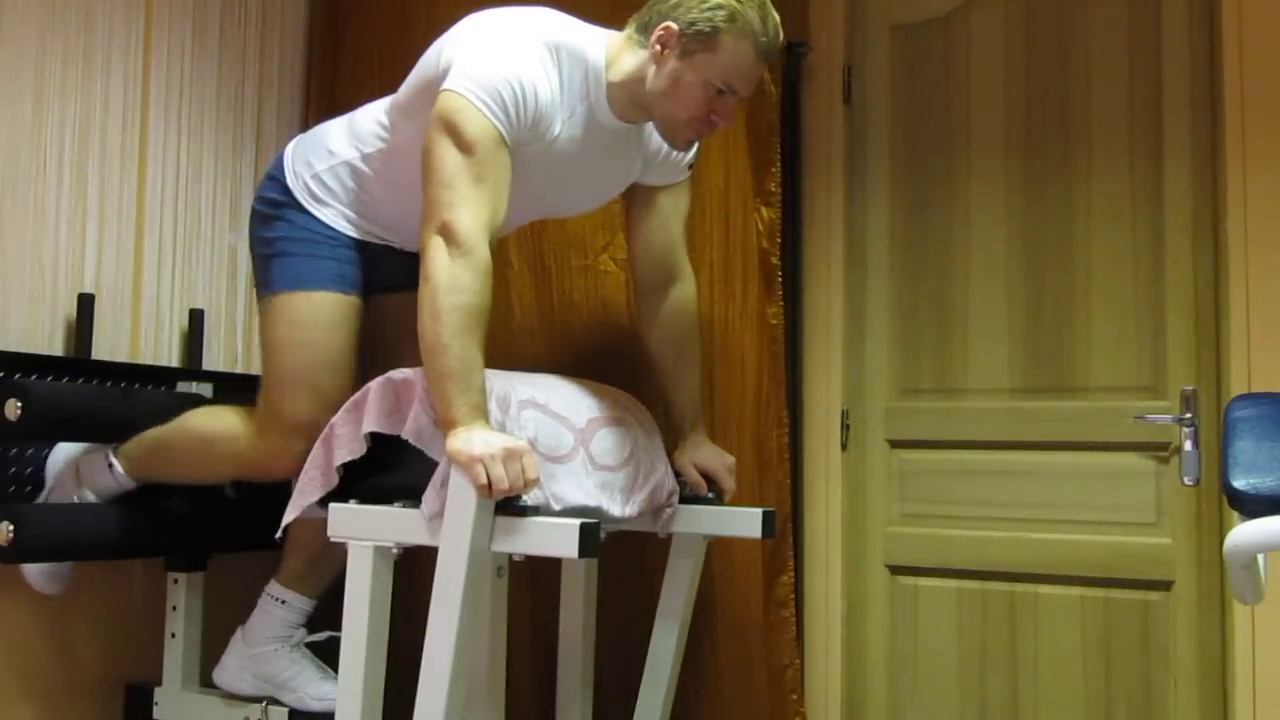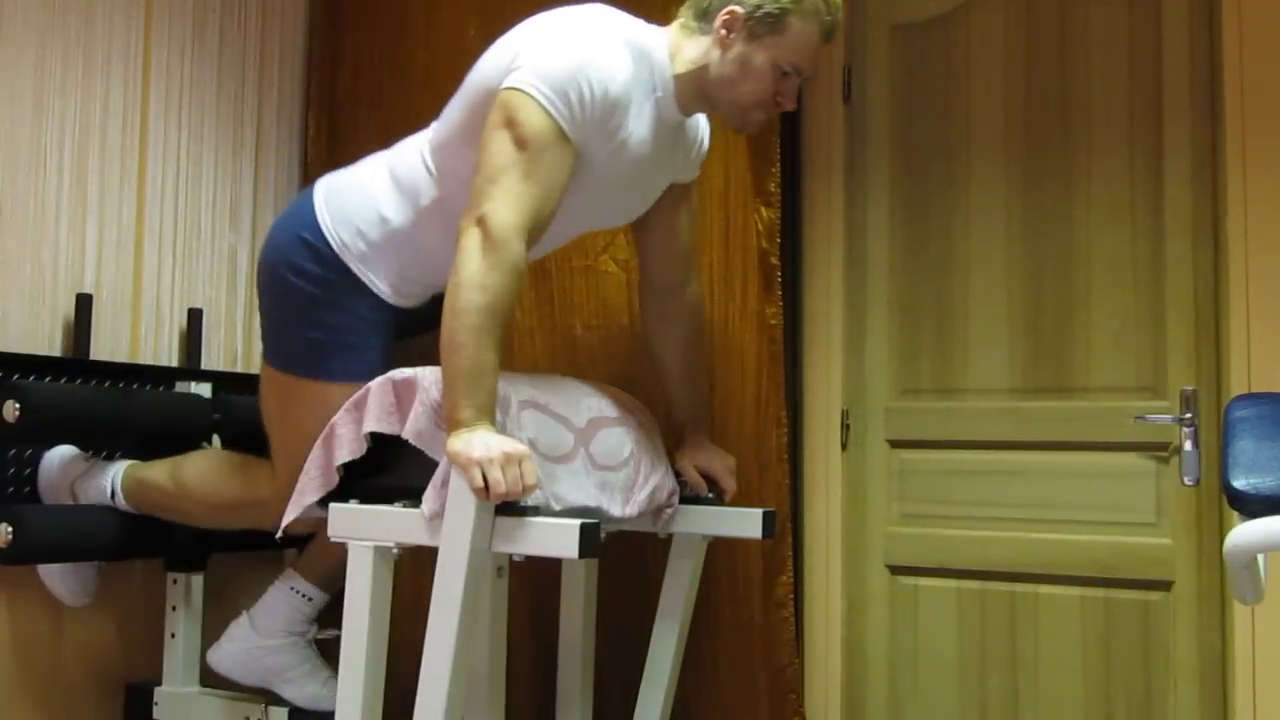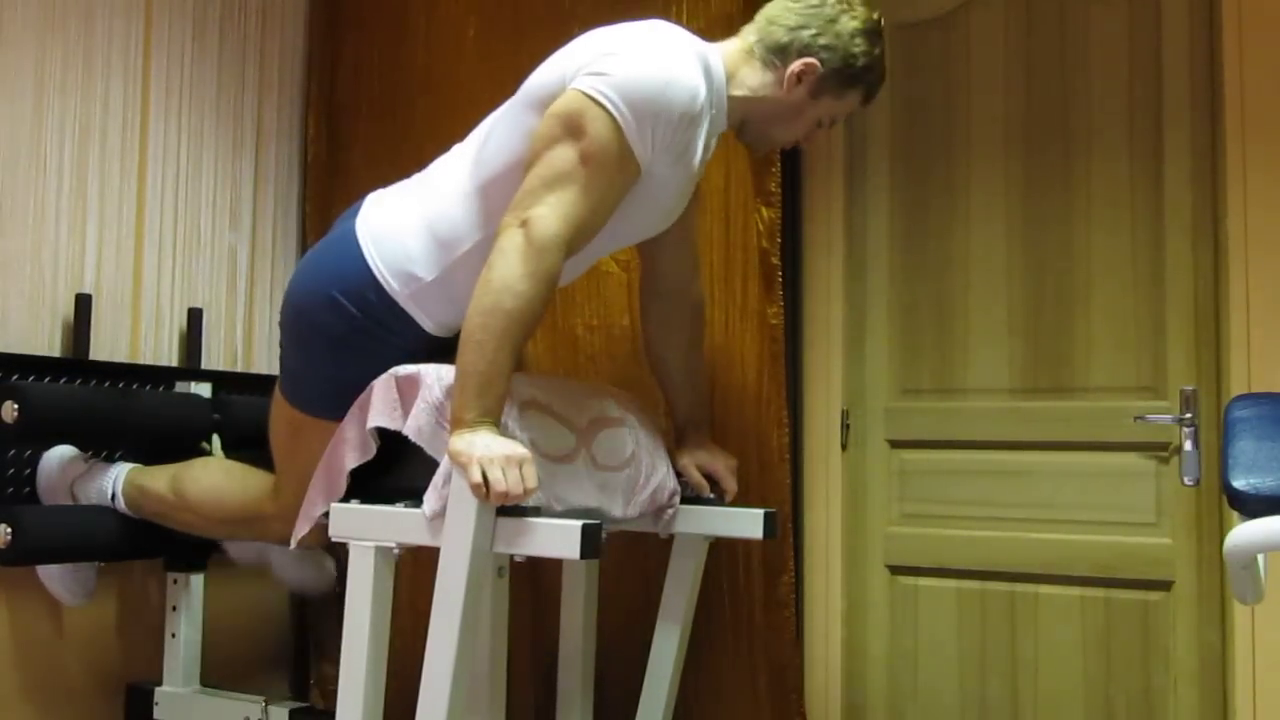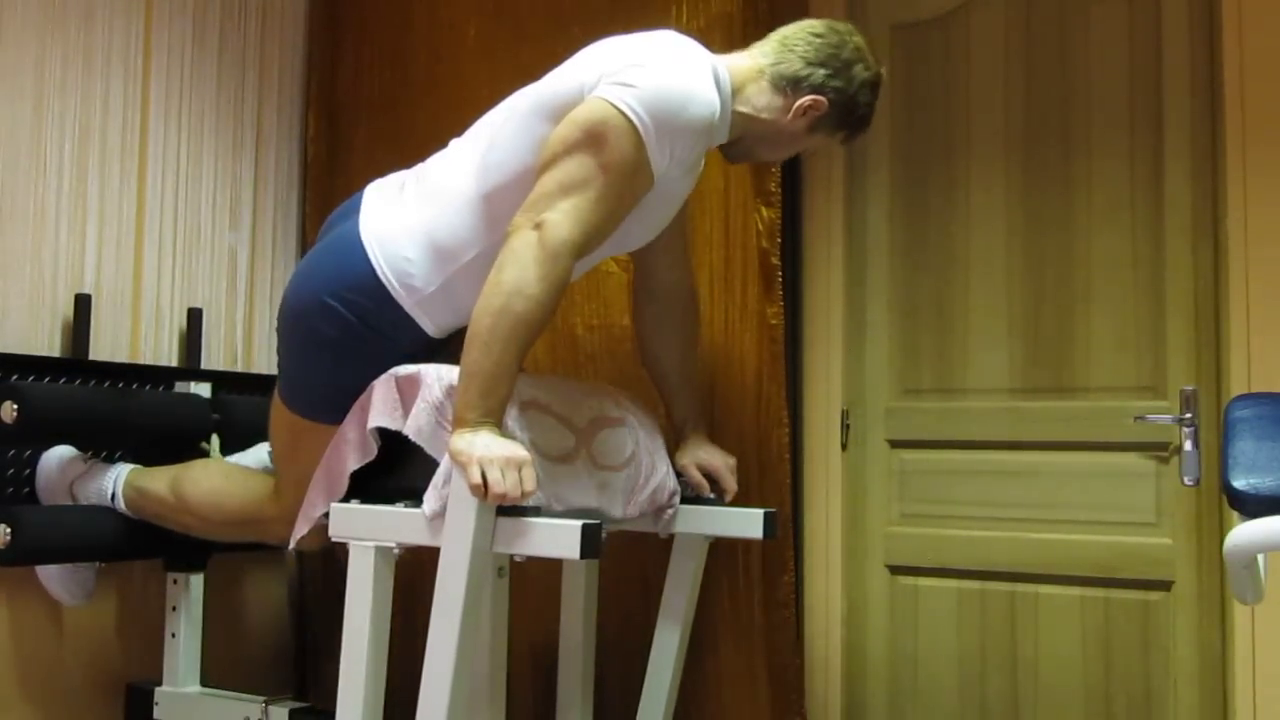
dt=0.5s
person 1, frame 1
left shoulder: (663, 138)
left elbow: (666, 286)
right elbow: (456, 241)
left wrist: (690, 433)
right wrist: (464, 423)
left hip: (408, 243)
right hip: (324, 203)
right knee: (292, 439)
left ankle: (266, 644)
right ankle: (89, 474)
person 1, frame 2
left shoulder: (685, 130)
left elbow: (671, 289)
right elbow: (494, 237)
left wrist: (692, 433)
right wrist: (469, 425)
left hip: (413, 281)
right hip: (338, 257)
right knee: (304, 488)
left ankle: (268, 636)
right ankle: (89, 481)
person 1, frame 3
left shoulder: (697, 110)
right shoulder: (653, 76)
left elbow: (672, 290)
right elbow: (531, 239)
left wrist: (692, 433)
right wrist: (472, 428)
left hip: (424, 301)
right hip: (366, 294)
right knee: (298, 511)
left ankle: (286, 541)
right ankle: (90, 482)
person 1, frame 4
left shoulder: (683, 111)
right shoulder: (676, 93)
left elbow: (664, 285)
right elbow: (542, 242)
left wrist: (689, 431)
right wrist: (475, 427)
left hip: (392, 250)
right hip: (366, 291)
right knee: (300, 514)
left ankle: (284, 452)
right ankle: (94, 481)
